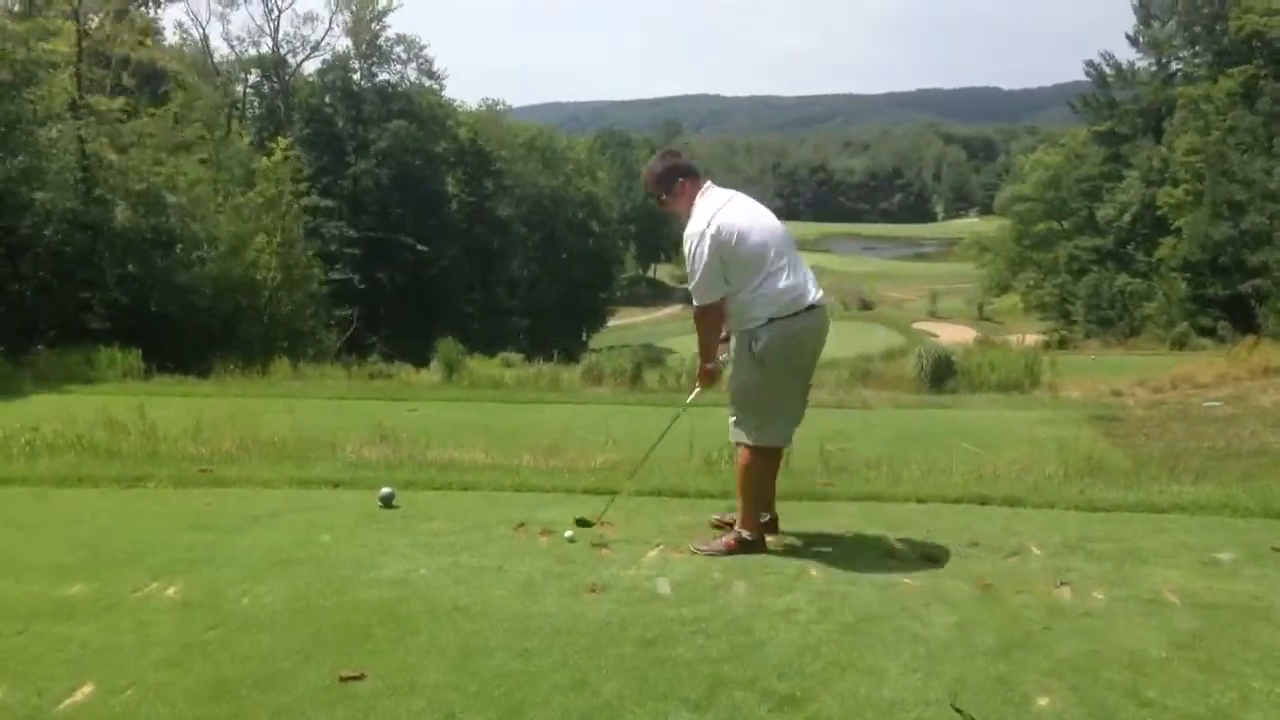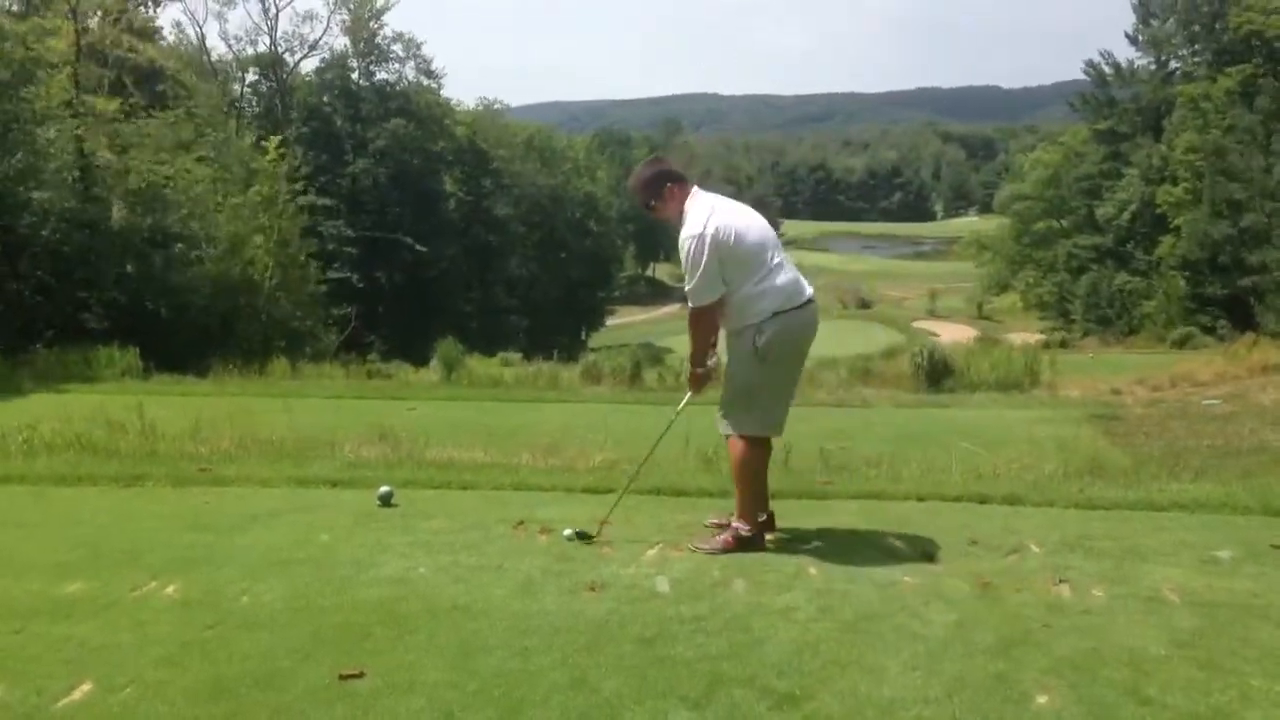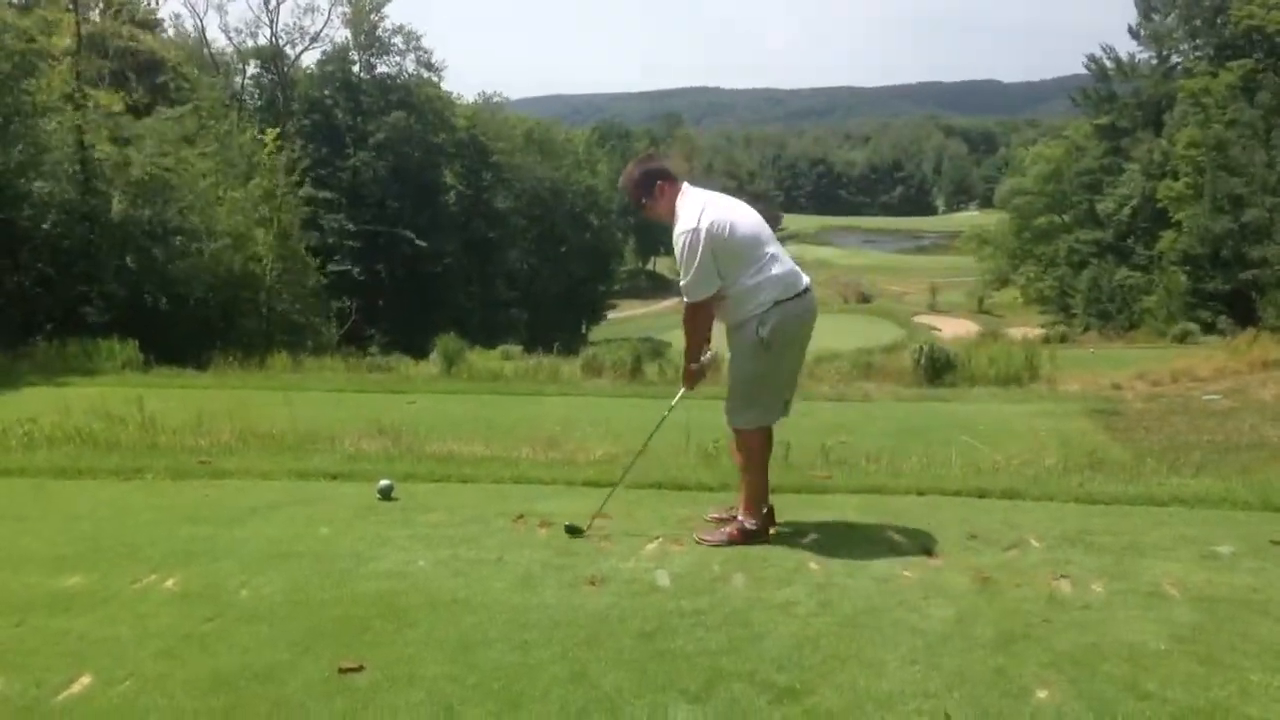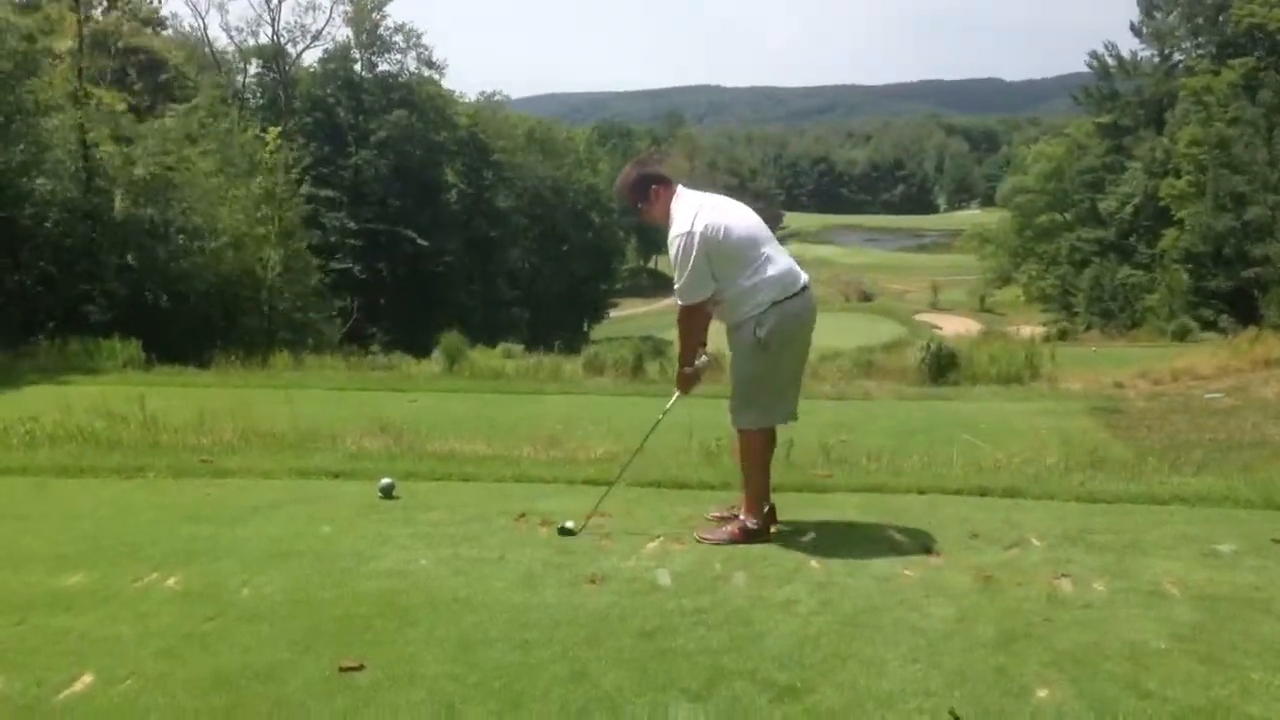
dt=0.2s
person 1, frame 1
left shoulder: (701, 228)
right shoulder: (735, 201)
left elbow: (707, 306)
left wrist: (707, 361)
right wrist: (724, 338)
left hip: (775, 328)
right hip: (808, 316)
left knee: (752, 431)
right knee: (769, 424)
left ankle: (747, 531)
right ankle: (762, 512)
person 1, frame 2
left shoulder: (696, 231)
right shoulder: (717, 206)
left elbow: (702, 308)
left wrist: (697, 364)
right wrist: (710, 346)
left hip: (772, 324)
right hip: (794, 313)
left knee: (742, 424)
right knee: (754, 421)
left ankle: (745, 527)
right ankle: (756, 512)
person 1, frame 3
left shoulder: (690, 227)
right shoulder: (706, 203)
left elbow: (698, 304)
left wrist: (691, 360)
right wrist: (703, 343)
left hip: (771, 315)
right hip: (788, 305)
left knee: (746, 416)
right knee: (755, 413)
left ankle: (751, 520)
right ankle: (757, 506)
person 1, frame 4
left shoulder: (685, 230)
right shoulder: (702, 204)
left elbow: (691, 307)
left wrist: (685, 364)
right wrist: (700, 345)
left hip: (770, 315)
right hip: (790, 303)
left knee: (751, 418)
right knee: (756, 414)
left ankle: (753, 520)
right ankle: (758, 504)
